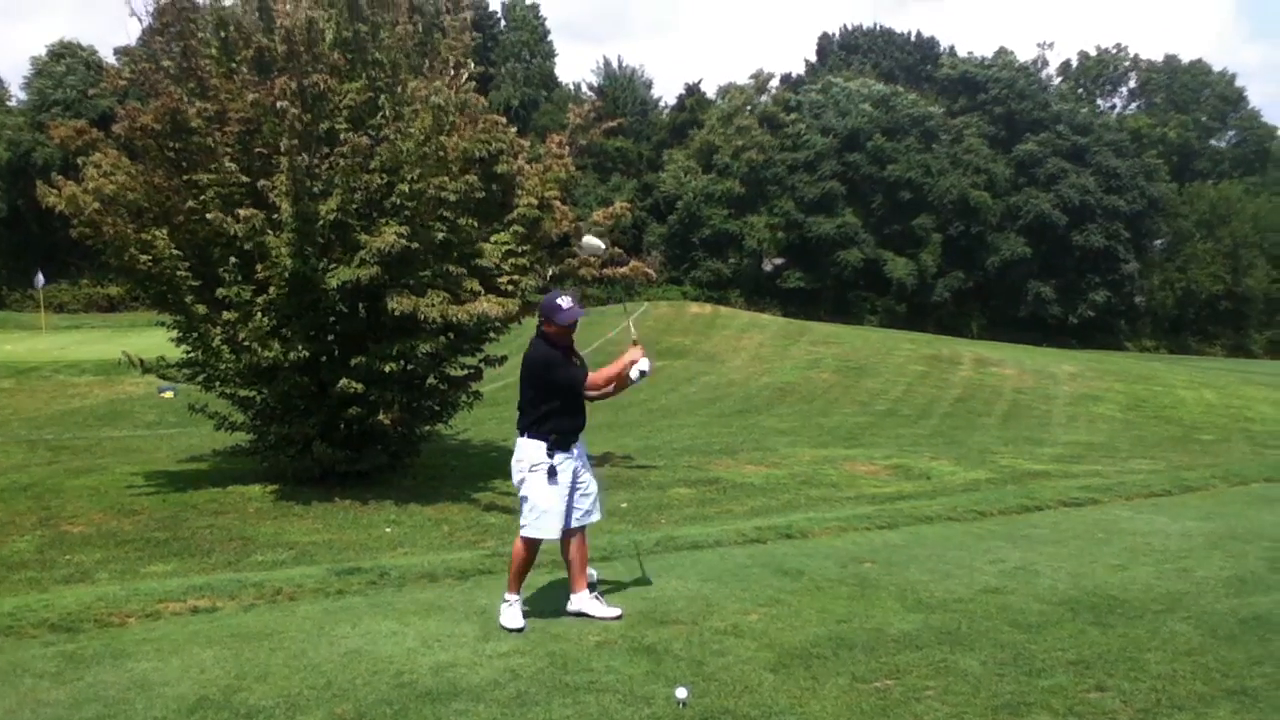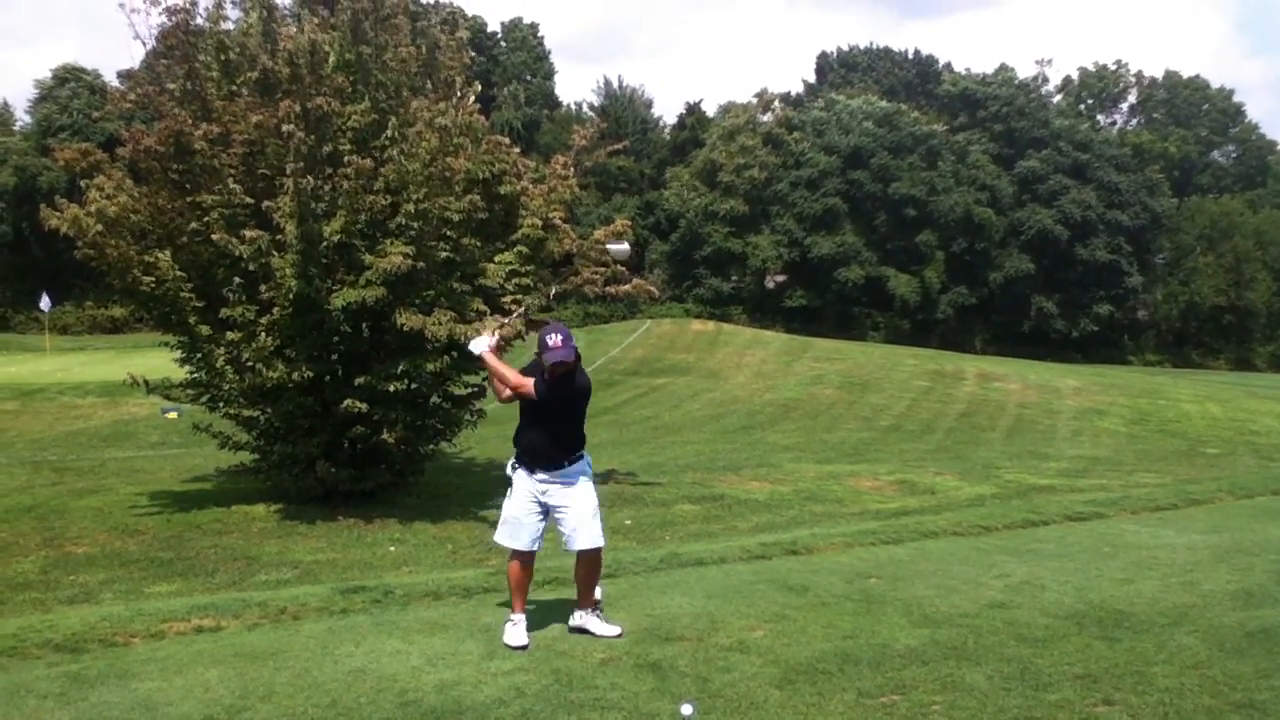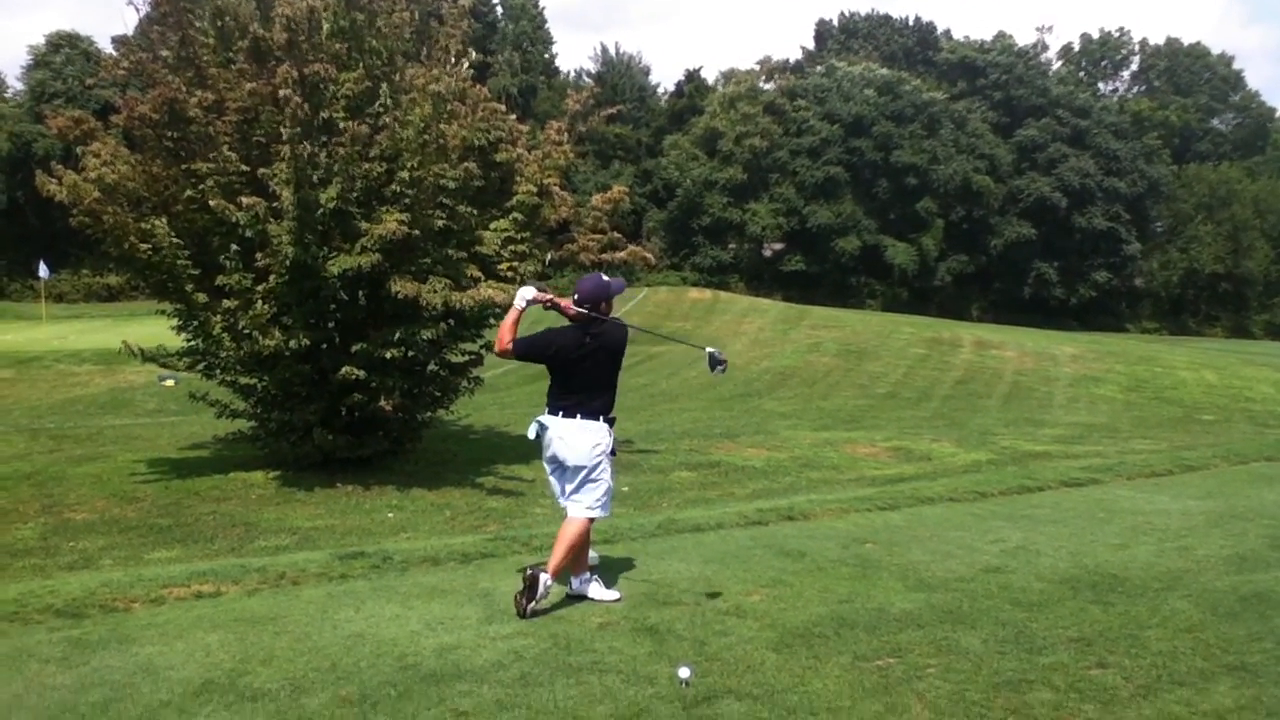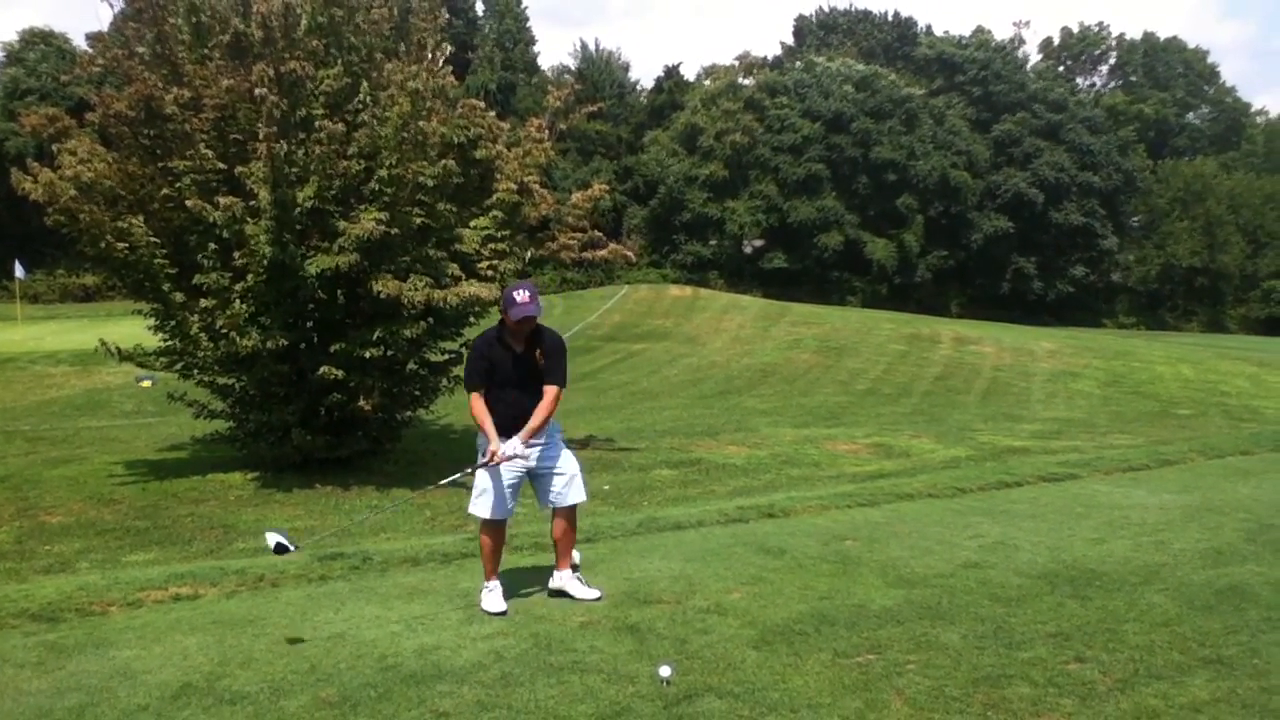
dt=1s
person 1, frame 1
left shoulder: (562, 349)
right shoulder: (542, 356)
left elbow: (587, 391)
right elbow: (591, 382)
left wrist: (625, 378)
right wrist: (628, 359)
left hip: (570, 449)
right hip: (542, 454)
left knee: (576, 525)
right knee: (537, 530)
left ankle: (580, 595)
right ankle: (511, 598)
person 1, frame 2
left shoulder: (576, 383)
right shoulder: (537, 369)
left elbow: (517, 385)
right elbow: (504, 394)
left wrist: (485, 353)
right wrist: (489, 355)
left hip: (568, 475)
right hip: (527, 473)
left knee: (589, 546)
right knee: (521, 548)
left ankle: (585, 613)
right ankle: (517, 618)
person 1, frame 3
left shoulder: (557, 339)
right shoulder: (615, 334)
left elbow: (502, 347)
right elbow: (588, 316)
left wrist: (519, 303)
right wrist: (554, 301)
left hip: (554, 428)
right hip: (590, 433)
left knee: (577, 507)
right knee: (583, 511)
left ankle: (580, 577)
right ankle: (546, 575)
person 1, frame 4
left shoulder: (551, 342)
right shoulder: (484, 346)
left elbow: (551, 396)
right elbow: (476, 397)
left wrist: (522, 439)
right wrist: (492, 441)
left hip: (542, 437)
right hip: (498, 439)
left knee: (566, 503)
right knee: (493, 515)
left ankle: (563, 575)
right ankle: (491, 585)
